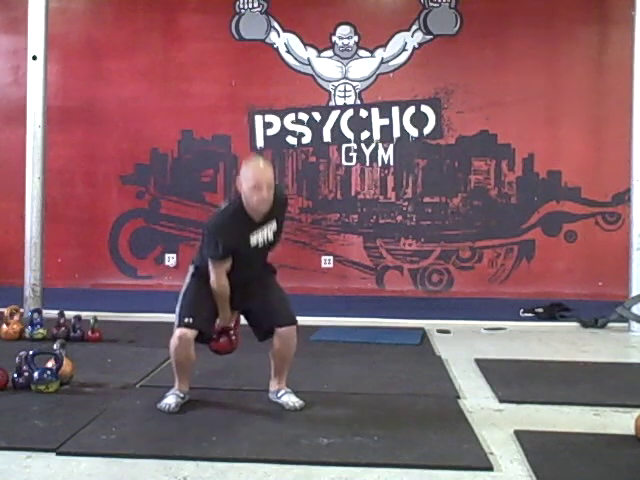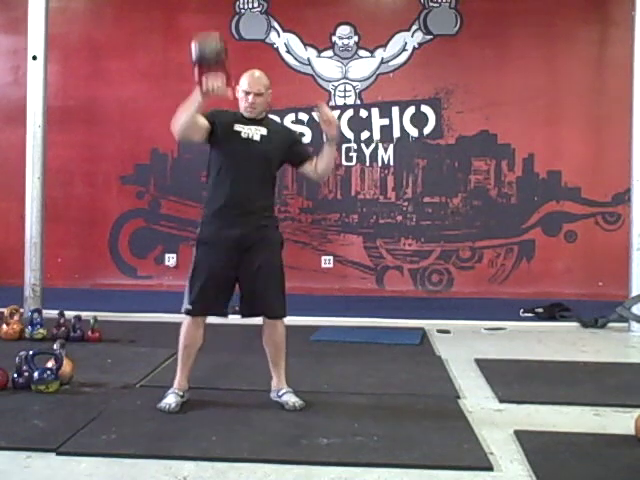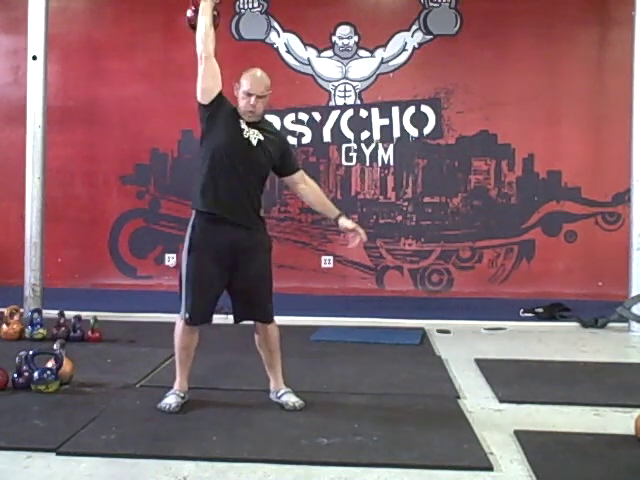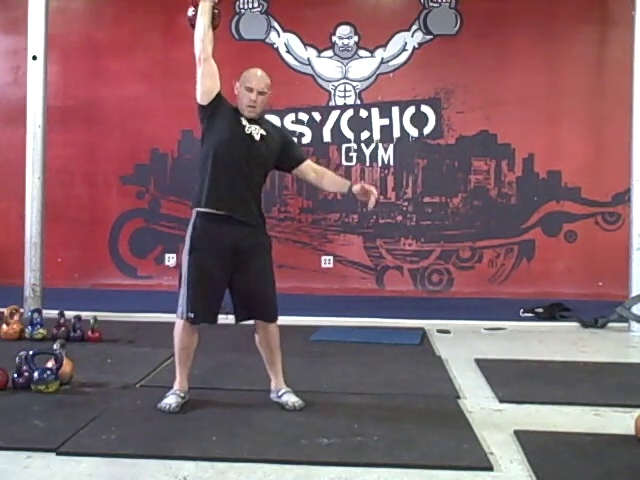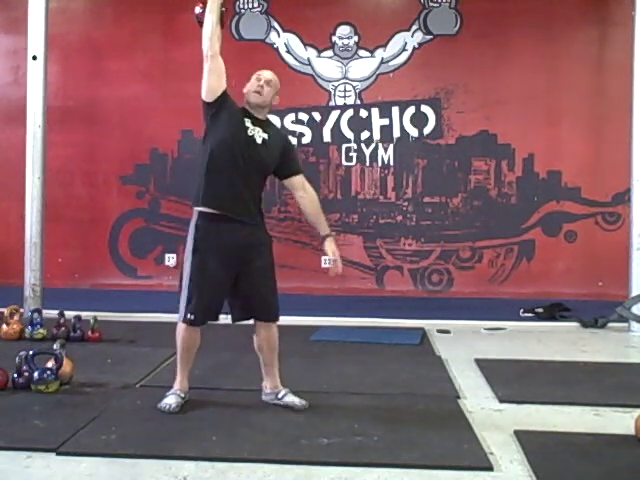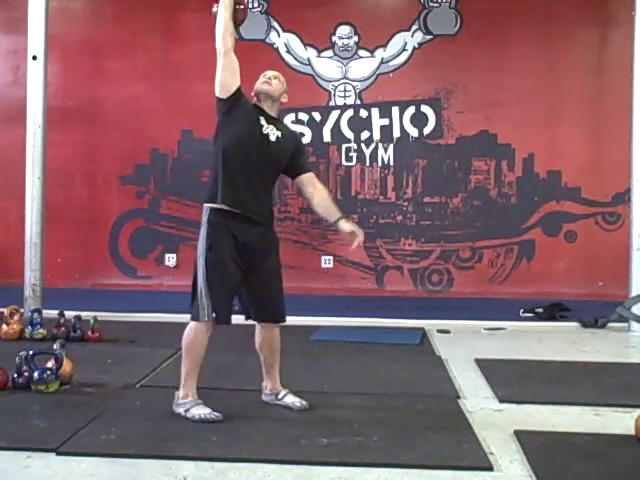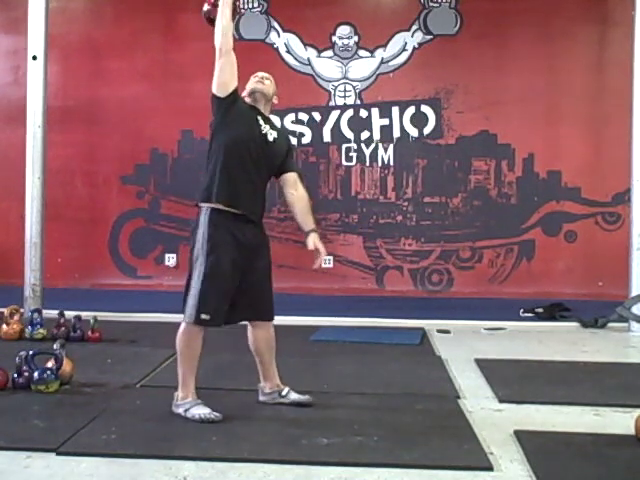
dt=0.5s
person 1, frame 1
left shoulder: (279, 201)
right shoulder: (223, 224)
right elbow: (218, 277)
right wrist: (225, 313)
left hip: (257, 277)
right hip: (209, 278)
left knee: (287, 328)
right knee: (183, 334)
left ankle: (278, 386)
right ankle: (181, 388)
person 1, frame 2
left shoulder: (282, 134)
right shoulder: (221, 120)
left elbow: (320, 170)
right elbow: (180, 130)
left wrist: (331, 137)
right wrist: (201, 97)
left hip: (261, 233)
right hip: (216, 230)
left knee: (272, 313)
right knee: (196, 311)
left ankle: (280, 386)
right ankle: (179, 388)
person 1, frame 3
left shoulder: (274, 139)
right shoulder: (217, 113)
left elbow: (301, 183)
right elbow: (205, 55)
left wrist: (339, 218)
left hip: (251, 236)
right hip: (207, 230)
left knee: (263, 316)
right knee: (191, 314)
left ankle: (277, 386)
right ankle: (180, 387)
person 1, frame 4
left shoulder: (276, 137)
right shoulder: (217, 113)
left elbow: (312, 171)
right elbow: (203, 57)
left wrist: (352, 186)
left hip: (252, 233)
right hip: (208, 228)
left knee: (264, 314)
right knee: (189, 312)
left ankle: (278, 386)
right ankle: (180, 387)
person 1, frame 5
left shoulder: (278, 140)
right shoulder: (221, 111)
left elbow: (302, 190)
right elbow: (211, 55)
left wrist: (326, 236)
left hip: (254, 233)
right hip: (210, 227)
left knee: (266, 314)
right knee: (192, 313)
left ankle: (272, 386)
right ankle: (180, 386)
person 1, frame 6
left shoulder: (289, 139)
right shoulder: (235, 108)
left elbow: (311, 186)
right elbow: (225, 51)
left wrist: (339, 221)
left hip: (262, 230)
right hip: (222, 223)
left knee: (270, 315)
right knee: (206, 313)
left ankle: (273, 387)
right ankle: (185, 396)
person 1, frame 7
left shoulder: (280, 139)
right shoulder: (230, 109)
left elbow: (293, 187)
right elbow: (224, 50)
left wrist: (310, 232)
left hip: (254, 229)
right hip: (218, 222)
left knee: (261, 313)
right knee: (199, 312)
left ankle: (271, 386)
right ankle: (184, 396)
